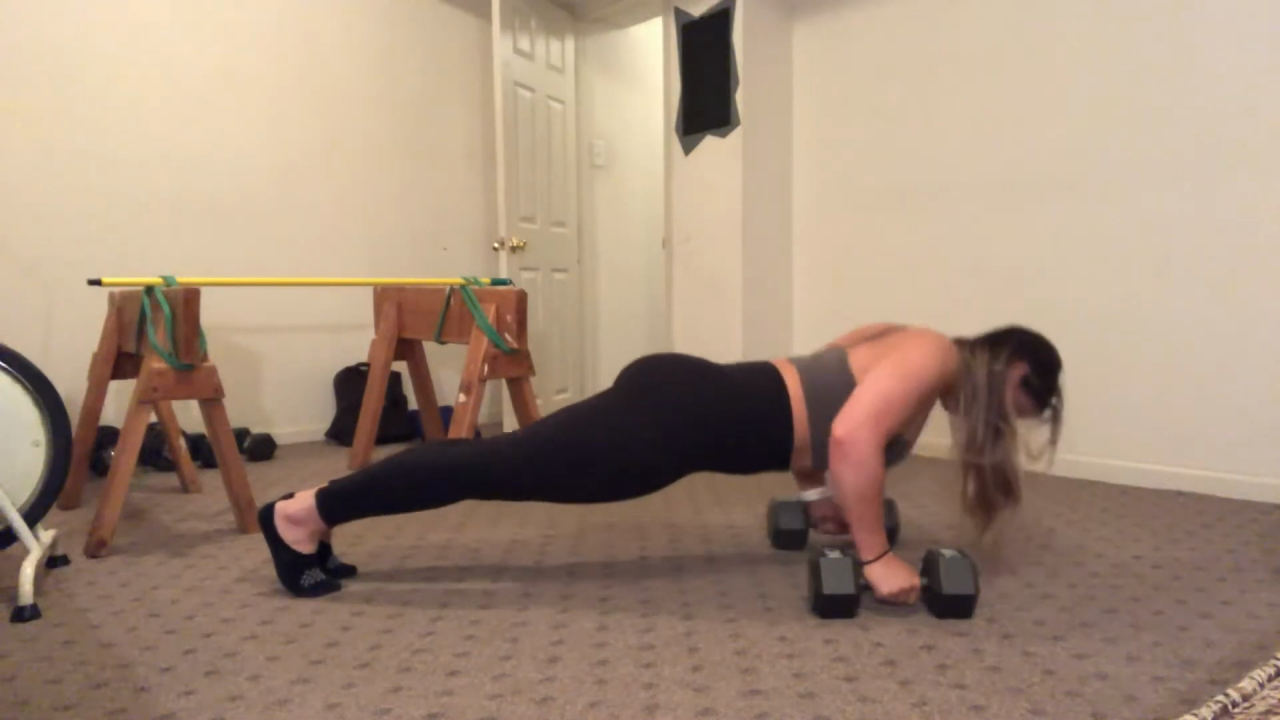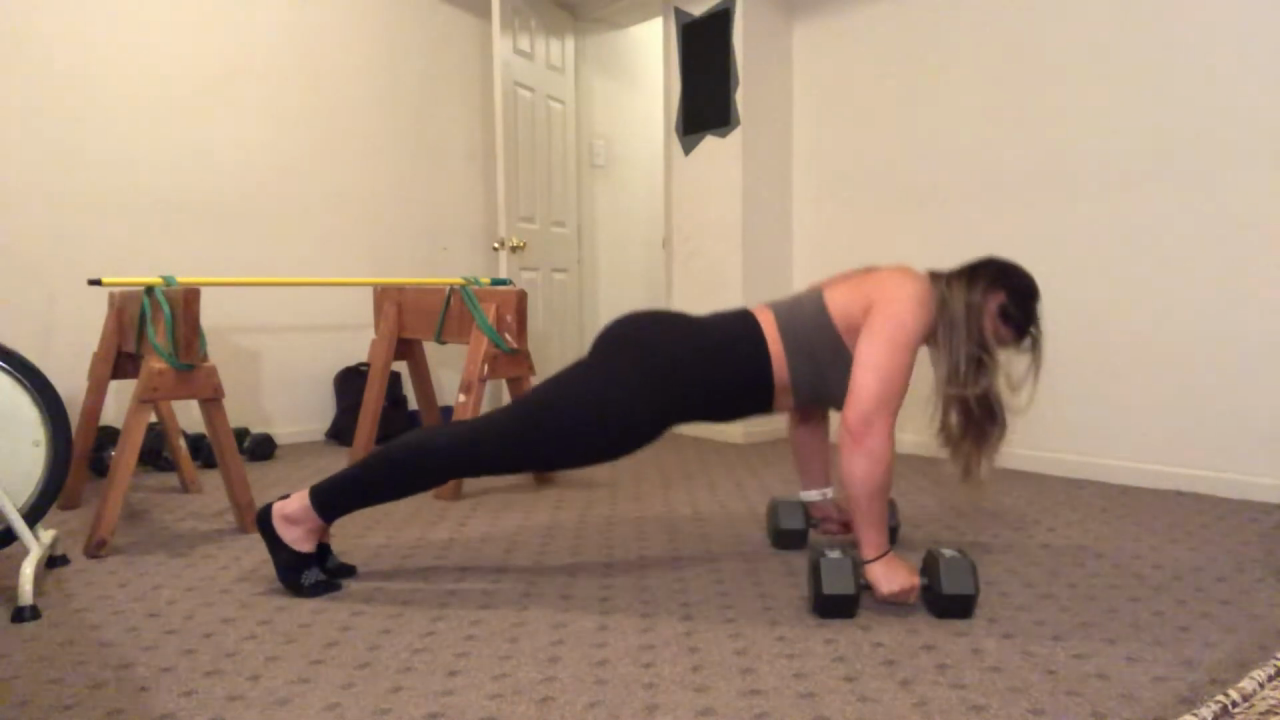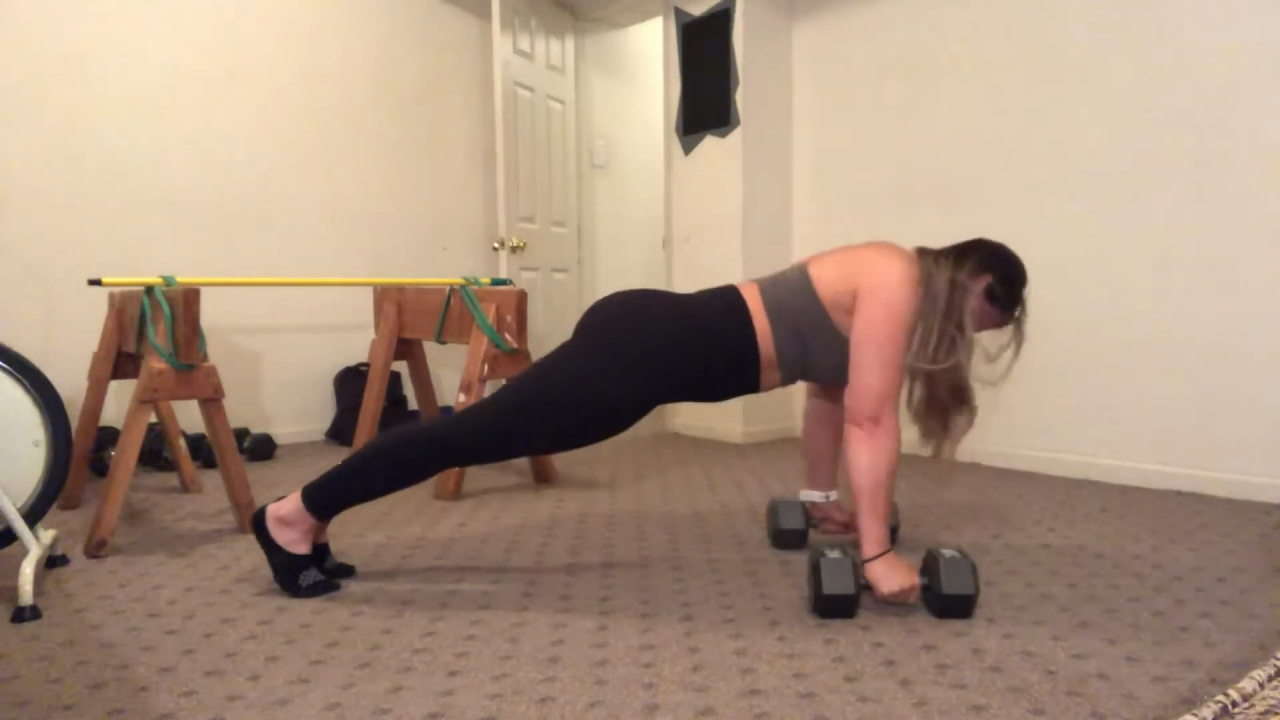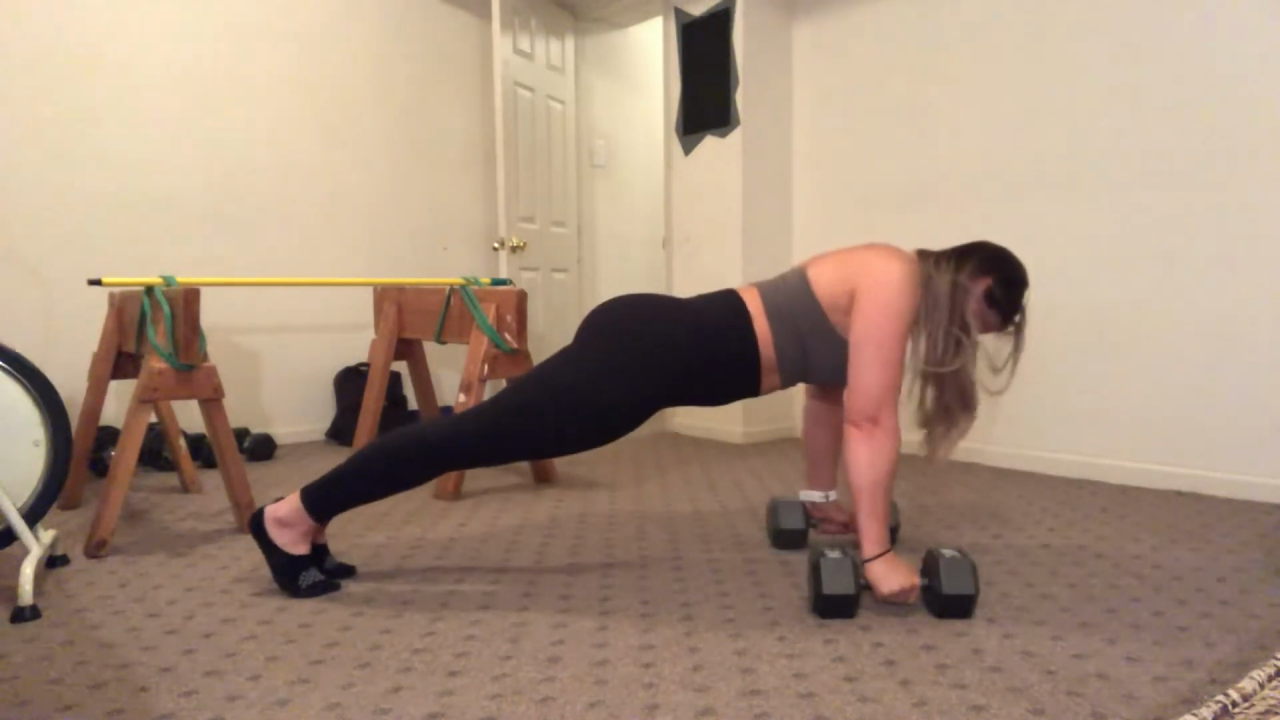
dt=0.3s
person 1, frame 1
left shoulder: (903, 346)
right shoulder: (934, 357)
right elbow: (852, 439)
left wrist: (817, 499)
right wrist: (876, 556)
left hip: (685, 398)
right hip: (683, 418)
left knee: (502, 460)
right knee: (498, 468)
left ankle: (319, 505)
right ankle: (303, 512)
person 1, frame 2
left shoulder: (888, 295)
right shoulder: (914, 300)
left elbow: (808, 391)
right elbow: (866, 426)
left wrist: (818, 498)
right wrist: (876, 554)
left hip: (667, 356)
right hip: (663, 372)
left knee: (490, 441)
right knee: (486, 445)
left ankle: (313, 509)
right ankle: (300, 513)
person 1, frame 3
left shoulder: (881, 279)
right shoulder: (898, 280)
left elbow: (829, 392)
right elbow: (869, 421)
left wrist: (820, 499)
right wrist: (877, 554)
left hip: (659, 342)
right hip: (648, 347)
left knee: (483, 434)
right knee: (477, 434)
left ankle: (309, 517)
right ankle: (294, 516)
person 1, frame 4
left shoulder: (879, 283)
right shoulder: (896, 279)
left elbow: (828, 394)
right elbow: (869, 421)
left wrist: (820, 498)
right wrist: (877, 553)
left hip: (663, 346)
right hip: (651, 353)
left knee: (483, 434)
right knee: (479, 437)
left ankle: (309, 517)
right ankle: (292, 516)
